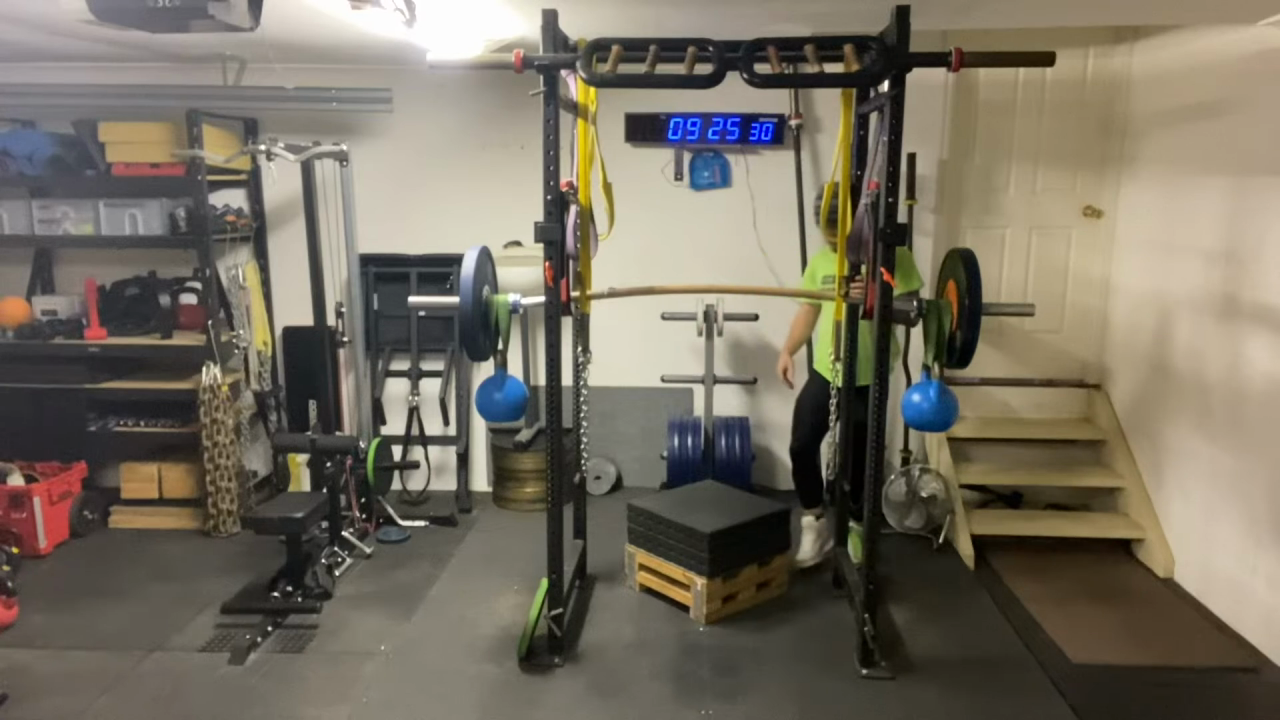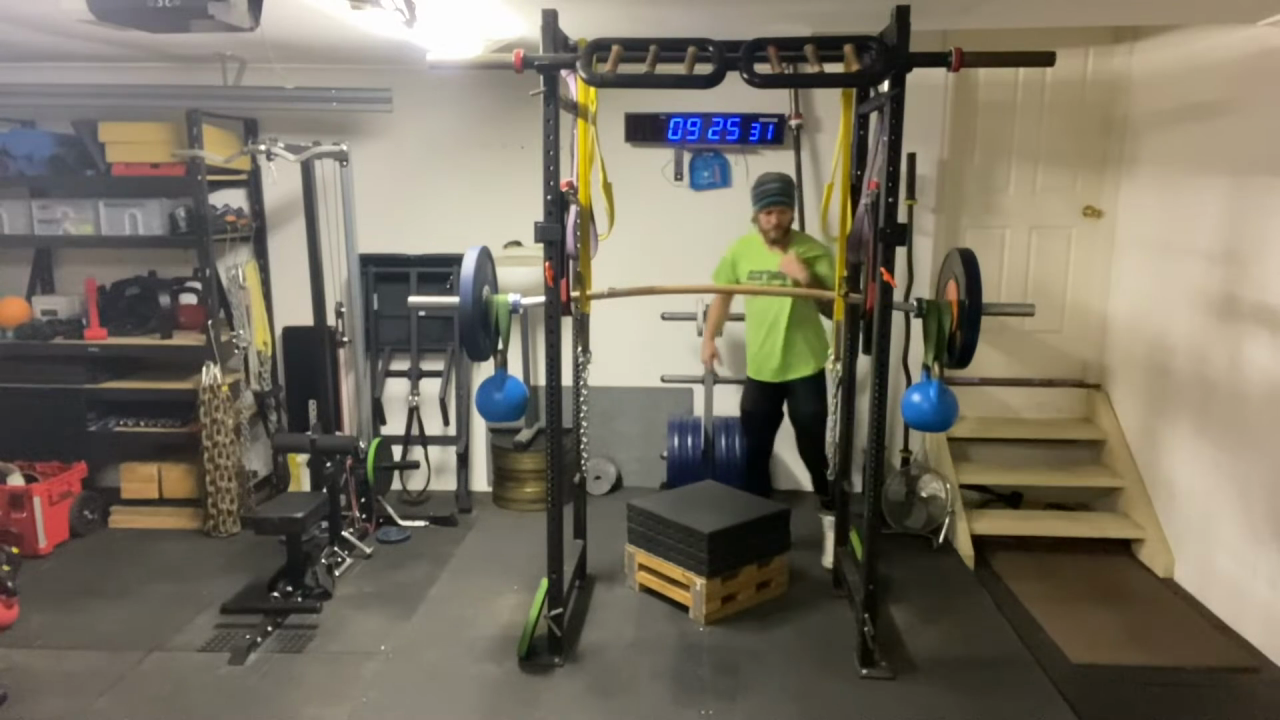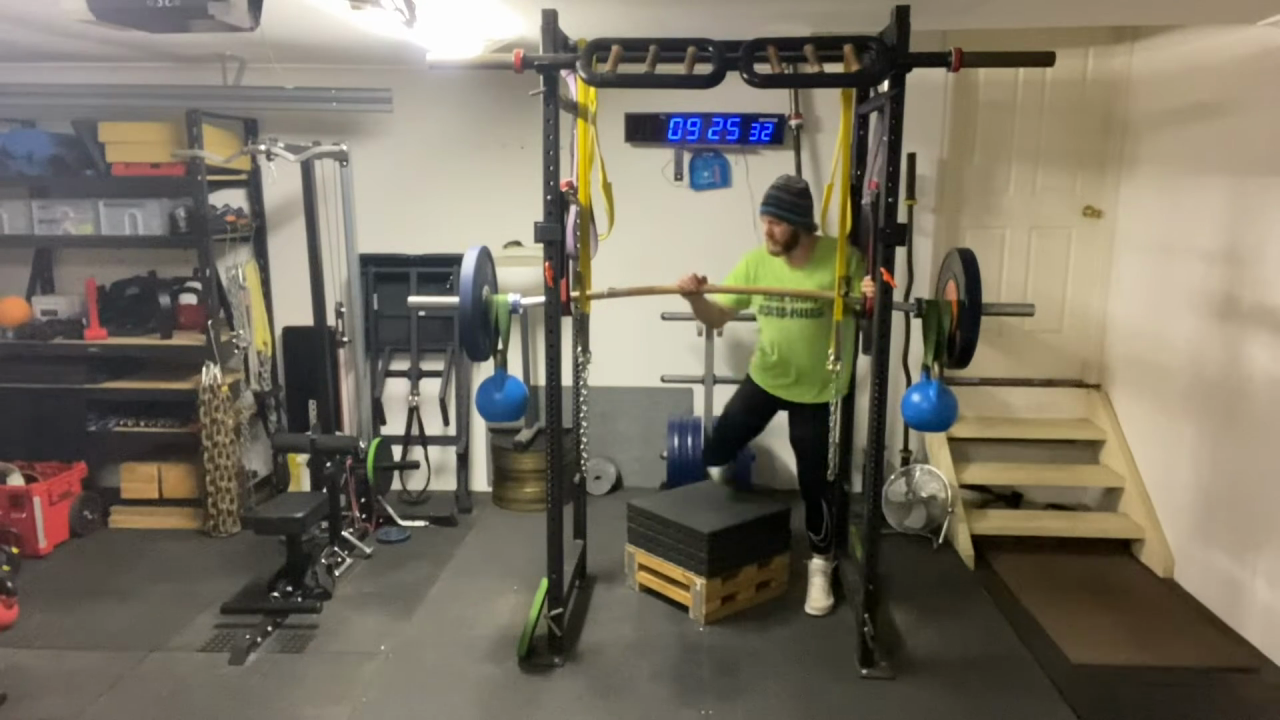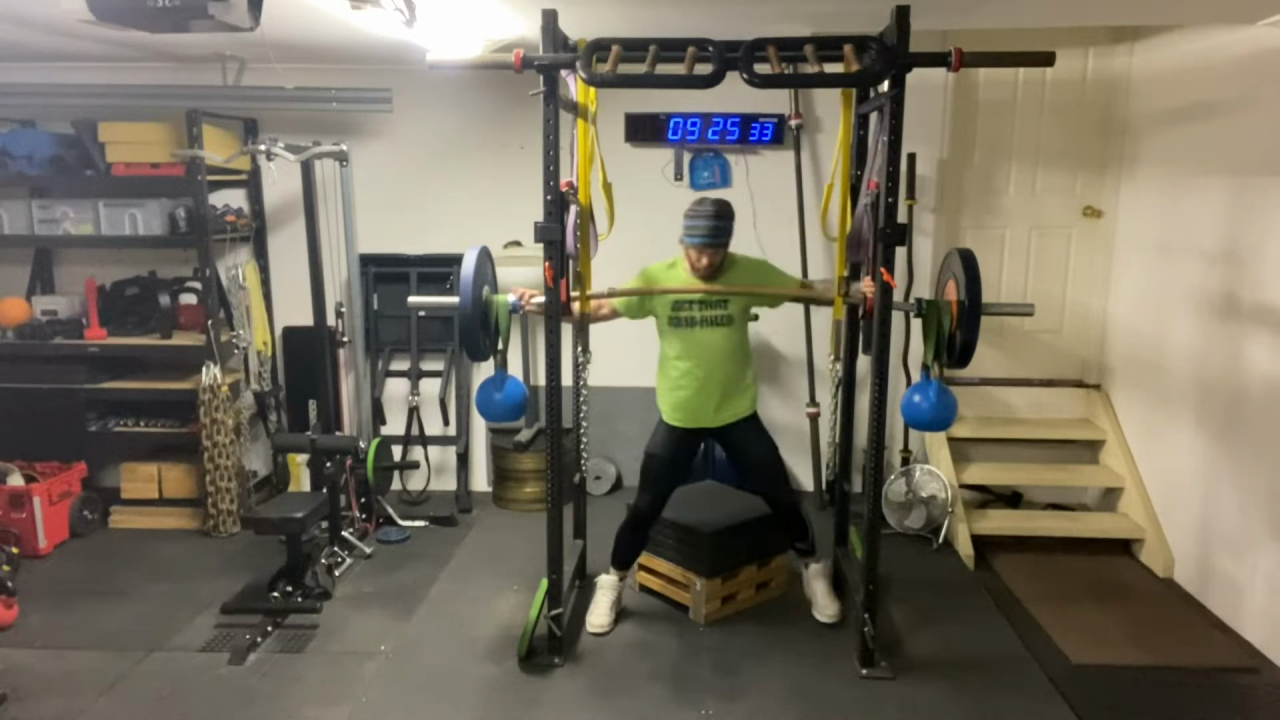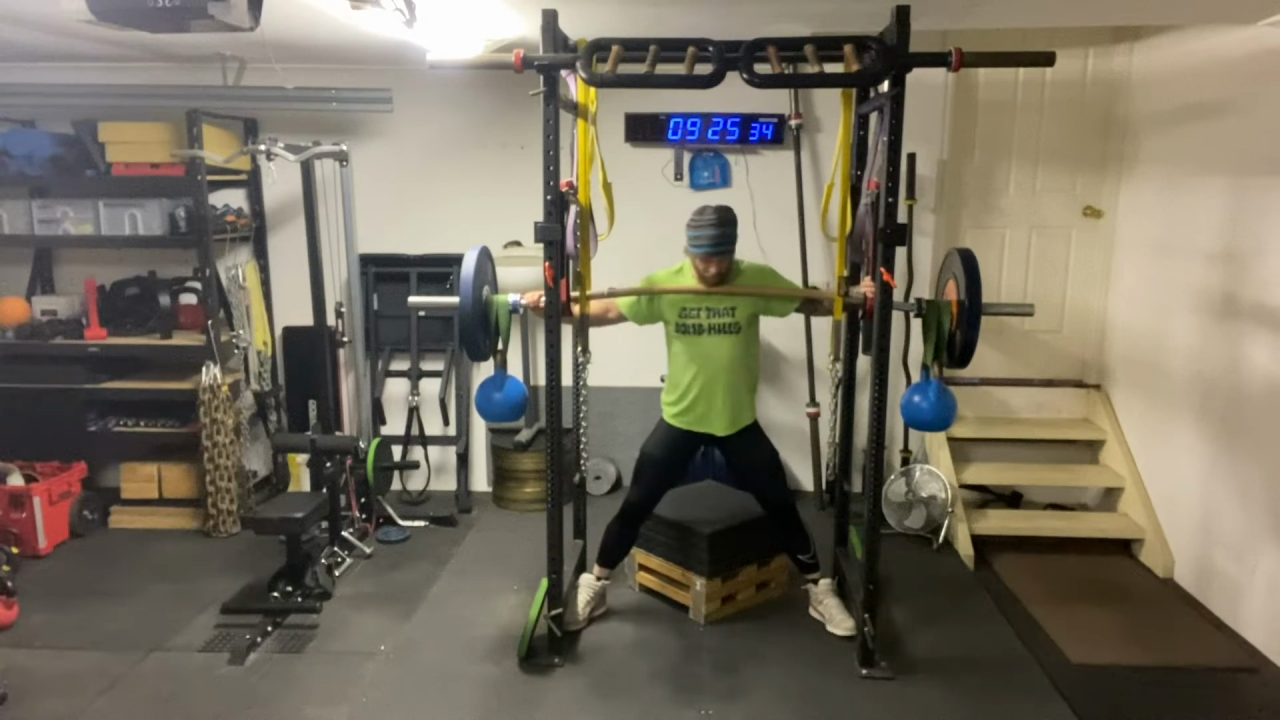
dt=1s
person 1, frame 1
left shoulder: (890, 253)
right shoulder: (821, 260)
right wrist: (787, 352)
left hip: (866, 377)
right hip: (824, 372)
left knee: (858, 459)
right knee: (801, 448)
left ankle: (857, 529)
right ankle: (816, 523)
person 1, frame 2
left shoulder: (814, 252)
right shoulder: (740, 250)
right elbow: (723, 294)
left wrist: (808, 279)
right wrist: (709, 337)
left hip: (805, 368)
right hip: (760, 370)
left knee: (813, 453)
right knee: (755, 456)
left ankle: (831, 523)
person 1, frame 3
left shoulder: (842, 258)
right shoulder: (756, 262)
right elbow: (716, 316)
left wrist: (872, 298)
right wrist: (693, 298)
left hip: (814, 389)
right hip: (765, 377)
left knee: (813, 482)
right knee: (718, 450)
left ankle: (821, 566)
right ankle: (719, 457)
person 1, frame 4
left shoulder: (750, 272)
right shoulder: (656, 279)
left elbow: (805, 290)
right elbow: (599, 307)
left wrist: (852, 292)
left hip: (737, 413)
right hip: (679, 415)
left knee: (782, 498)
right knee: (646, 507)
left ankle: (813, 570)
right ankle: (611, 585)
person 1, frame 5
left shoulder: (757, 280)
right shoulder: (663, 285)
left elbow: (810, 303)
right elbow: (605, 311)
left wrist: (853, 297)
left hip: (739, 422)
right hip: (680, 420)
left knee: (781, 507)
right knee: (635, 506)
left ankle: (819, 590)
right ankle: (592, 586)
